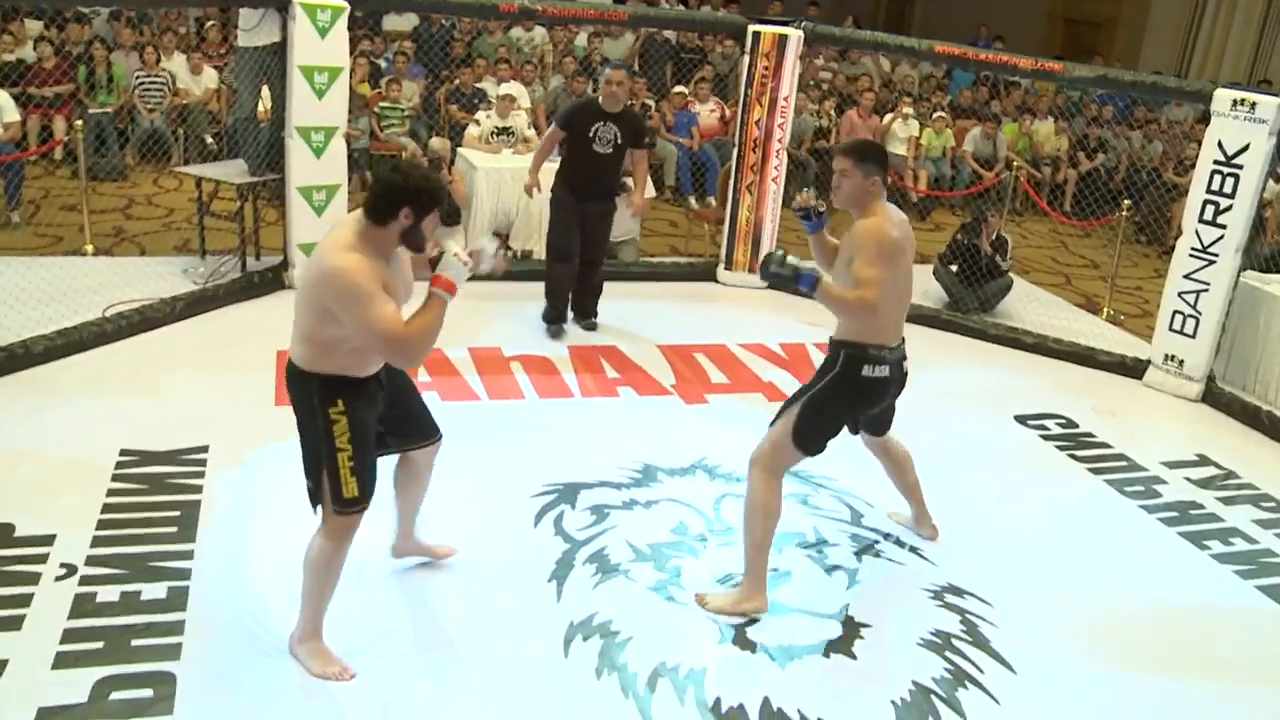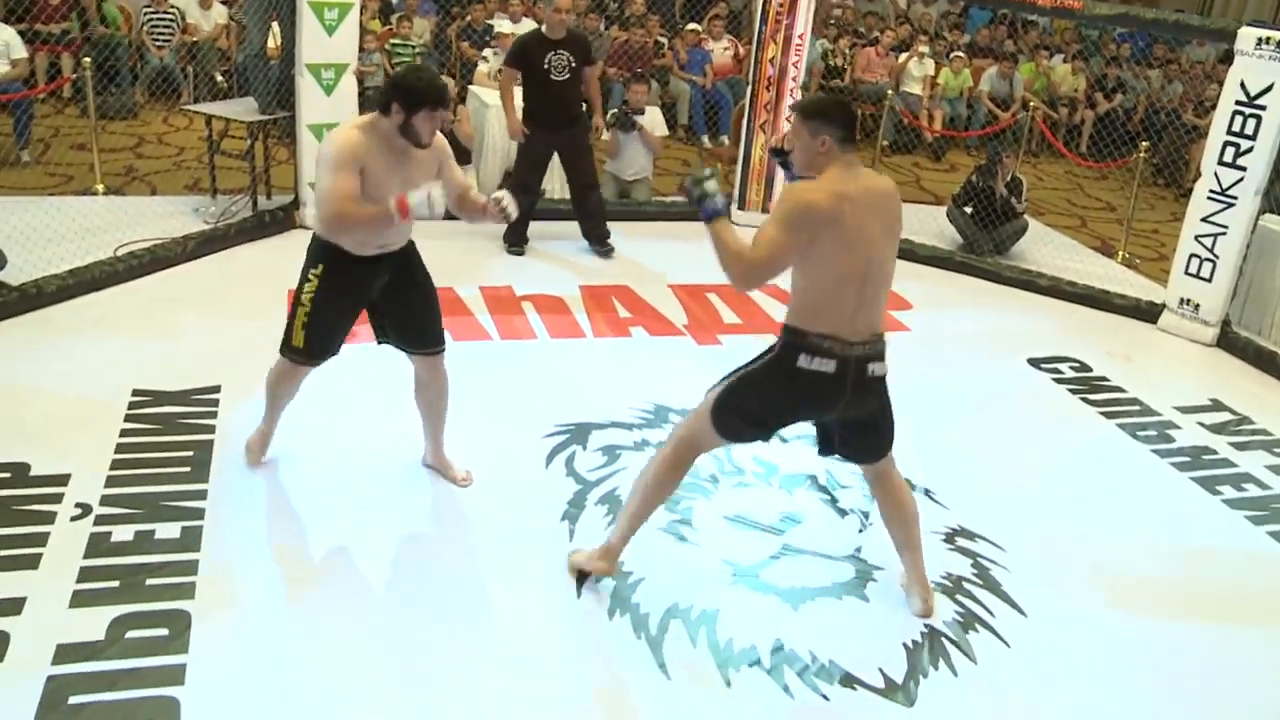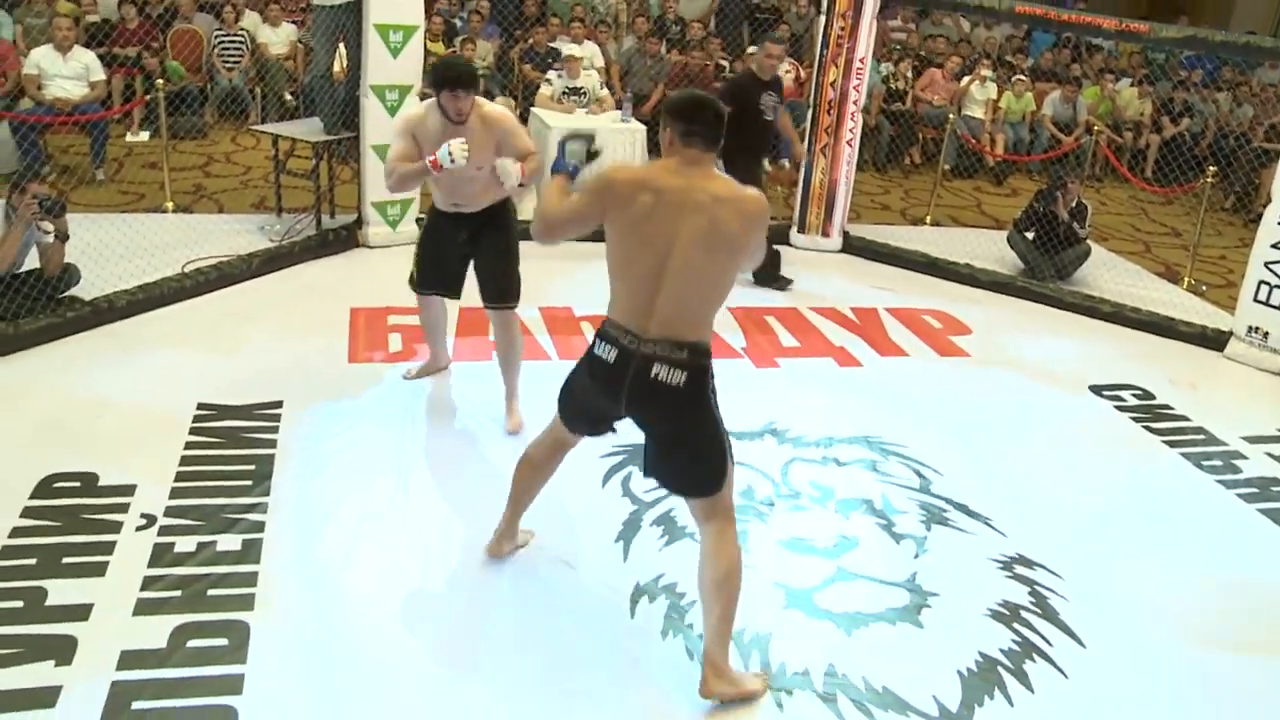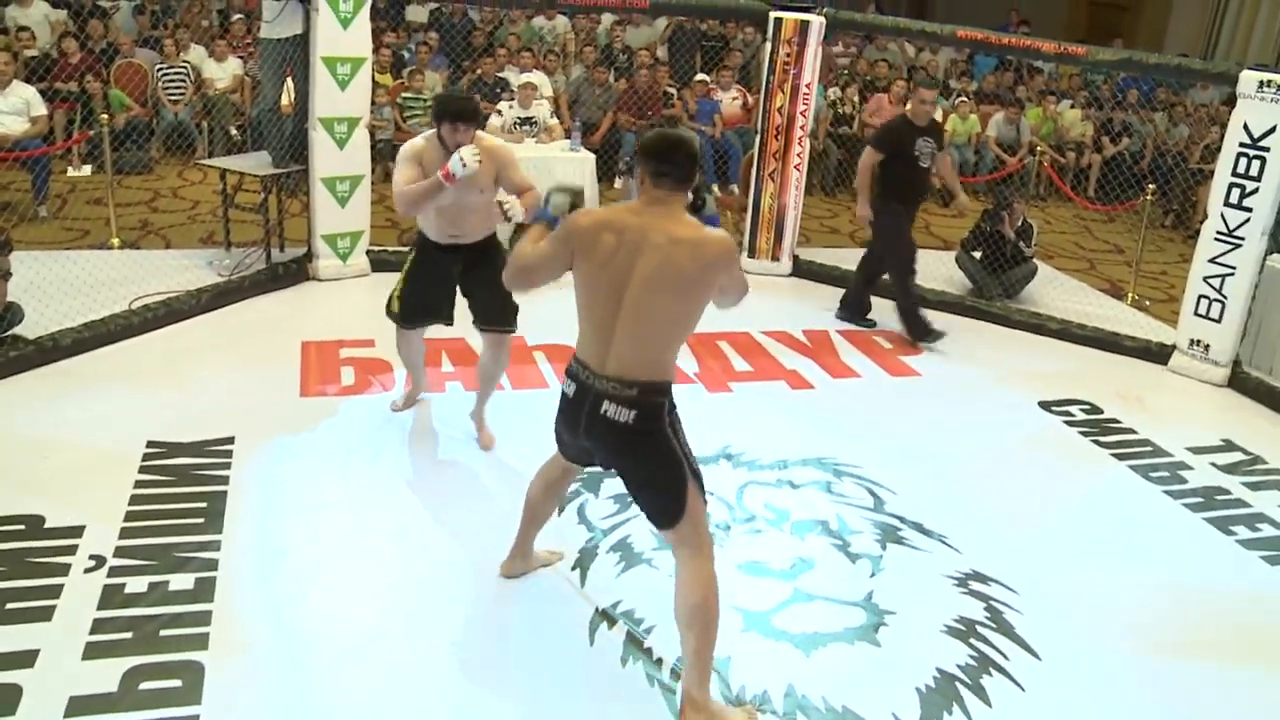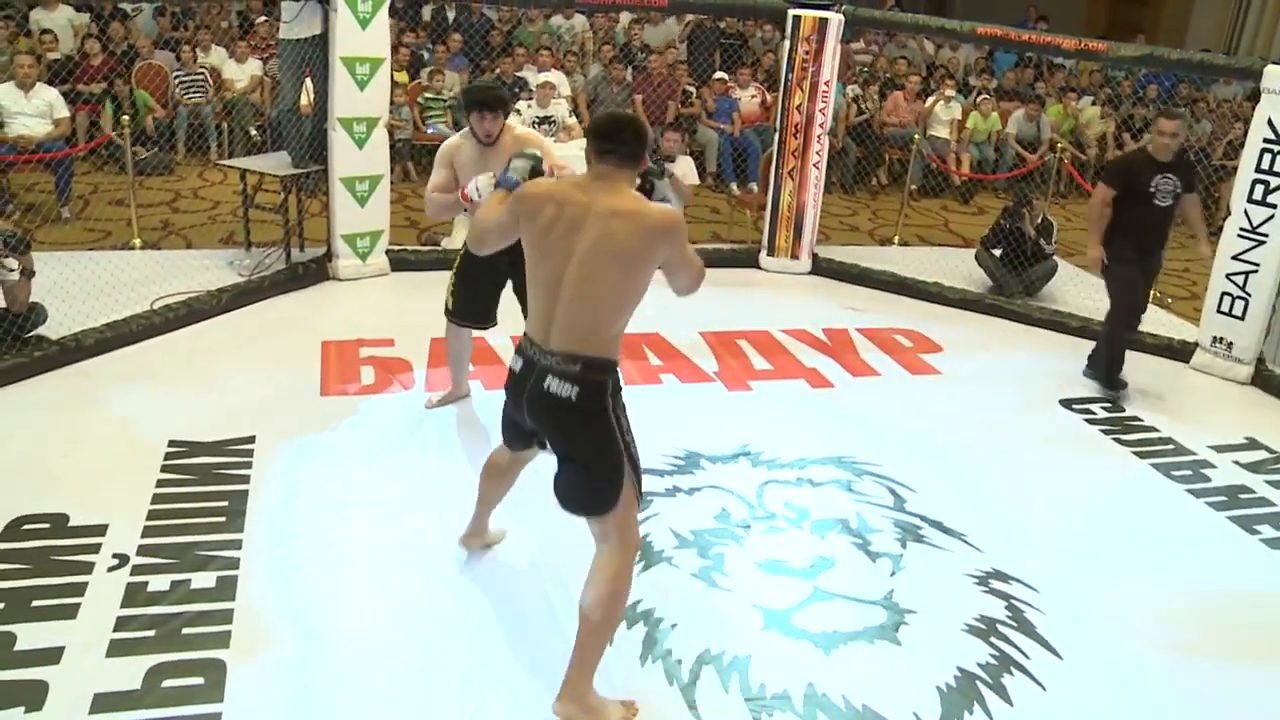
dt=1s
person 1, frame 1
left shoulder: (873, 228)
right shoulder: (886, 218)
left elbow: (865, 308)
right elbow: (839, 262)
left wrist: (806, 280)
right wrist: (814, 227)
left hip: (855, 366)
right hip: (886, 363)
left knee: (766, 461)
right knee: (877, 439)
left ankle: (751, 591)
right ankle: (922, 518)
person 1, frame 2
left shoulder: (810, 198)
right shoulder: (886, 192)
left elbow: (748, 274)
left wrist: (712, 211)
right wrist: (798, 175)
left hip: (804, 363)
right hip: (866, 366)
left knee: (682, 443)
right knee: (883, 472)
left ankle: (607, 554)
right ankle: (919, 588)
person 1, frame 3
left shoulder: (621, 182)
right shoulder: (749, 206)
left elbow: (545, 228)
left wrist: (562, 170)
left hip: (610, 357)
right hip: (681, 375)
left knee: (555, 435)
right knee: (717, 519)
left ankle: (505, 534)
right ankle: (717, 670)
person 1, frame 4
left shoulder: (588, 225)
right shoulder: (713, 247)
left elbow: (517, 276)
right elbow: (732, 297)
left wrist: (545, 217)
left hip: (579, 393)
right hip: (641, 412)
left knee: (563, 464)
right knee: (695, 552)
left ankle: (519, 555)
person 1, frame 5
left shoulder: (538, 195)
right shoulder: (657, 221)
left elbow: (479, 240)
right elbow: (688, 282)
left wrist: (508, 182)
left hip: (528, 372)
right hip: (586, 388)
left knee: (514, 451)
right knee: (619, 542)
left ankle: (477, 530)
person 2, frame 1
left shoulder: (384, 236)
right shoulder: (346, 268)
left elbow: (410, 269)
right elbow: (408, 352)
left wrist: (451, 267)
right wrist: (444, 287)
left hip: (371, 370)
right hip: (328, 388)
left knee: (423, 444)
right knee: (343, 518)
left ankle: (406, 538)
right ankle: (307, 635)
person 2, frame 2
left shoulder: (432, 143)
right shoulder: (346, 144)
left elbow: (461, 200)
right elbow: (333, 221)
left wrist: (488, 207)
right wrist: (405, 207)
left hip: (398, 259)
right hip: (337, 260)
left knee: (431, 360)
right knee: (296, 363)
left ankle: (435, 452)
right ankle: (266, 428)
person 2, frame 3
left shoulder: (497, 118)
right shoulder: (414, 121)
left elbow: (532, 157)
right elbow: (393, 181)
left wrist: (518, 173)
right wrist: (436, 162)
left hip: (493, 218)
right hip: (444, 217)
left knee: (502, 311)
right knee: (427, 293)
left ankle: (512, 400)
right ankle: (438, 357)
person 2, frame 4
left shoulder: (496, 150)
right shoulder: (414, 151)
left elbow: (531, 193)
right elbow: (404, 207)
left wrist: (519, 207)
right wrist: (448, 174)
left hip: (483, 251)
right hip: (432, 250)
left knee: (499, 336)
right knee: (407, 326)
left ankle: (479, 412)
right ankle: (417, 385)
person 2, frame 5
left shoulder: (528, 141)
right shoulder: (451, 149)
right elbow: (432, 207)
right wrist: (467, 195)
right knee: (458, 322)
right ankle: (458, 386)
person 3, frame 1
left shoulder: (634, 122)
right shoulder: (579, 110)
left elbow: (640, 160)
right elbow: (551, 139)
left wrist: (639, 192)
right wrist: (533, 173)
left hip: (603, 200)
right hip: (567, 193)
left knee: (593, 258)
right knee: (563, 253)
left ankle: (585, 312)
right ankle: (555, 315)
person 3, frame 2
left shoulder: (580, 43)
right shoulder: (526, 44)
left elbow: (590, 77)
right elbow: (507, 79)
left wrist: (597, 113)
right wrist: (512, 118)
left hip: (574, 125)
right hip: (536, 127)
left knee: (586, 181)
right knee: (525, 183)
left ankle: (597, 237)
right ankle: (515, 237)
person 3, frame 3
left shoulder: (776, 83)
right shoulder: (740, 83)
left elbow: (780, 113)
left wrist: (796, 143)
left hip: (754, 158)
right hip: (736, 159)
right ankle: (766, 271)
person 3, frame 4
left shoulder: (934, 129)
right shoulder: (893, 129)
left elbow: (941, 161)
right elbow: (866, 163)
left wrist: (958, 192)
right wrist: (862, 202)
left hip: (908, 206)
right hip: (888, 207)
left knee: (876, 259)
right knee: (903, 264)
left ankle: (850, 307)
right ankle: (916, 327)
person 3, frame 5
left shoulder: (1183, 167)
right shoulder: (1129, 162)
left elbow: (1189, 203)
right elbow: (1099, 200)
left wrist: (1202, 240)
right wrist: (1094, 243)
left hip: (1150, 254)
right hip: (1121, 251)
left knee: (1129, 310)
right knee: (1126, 310)
left ankle: (1099, 365)
right ankle: (1105, 370)
